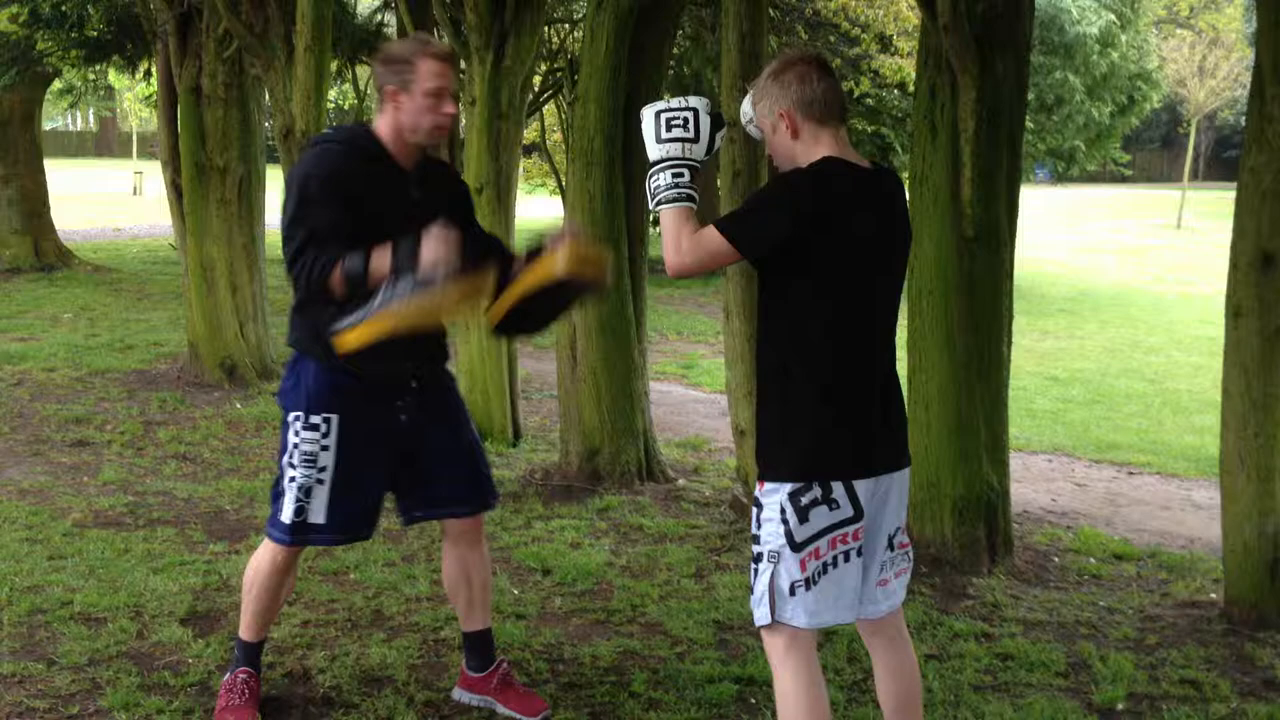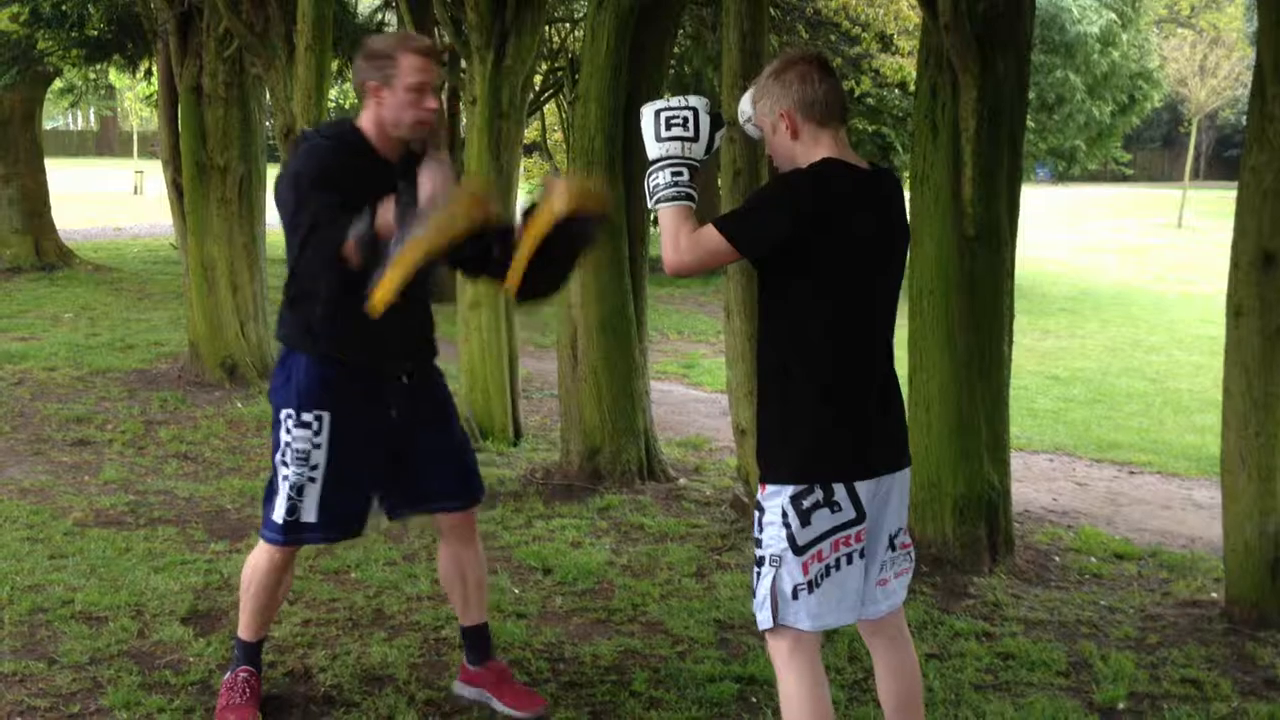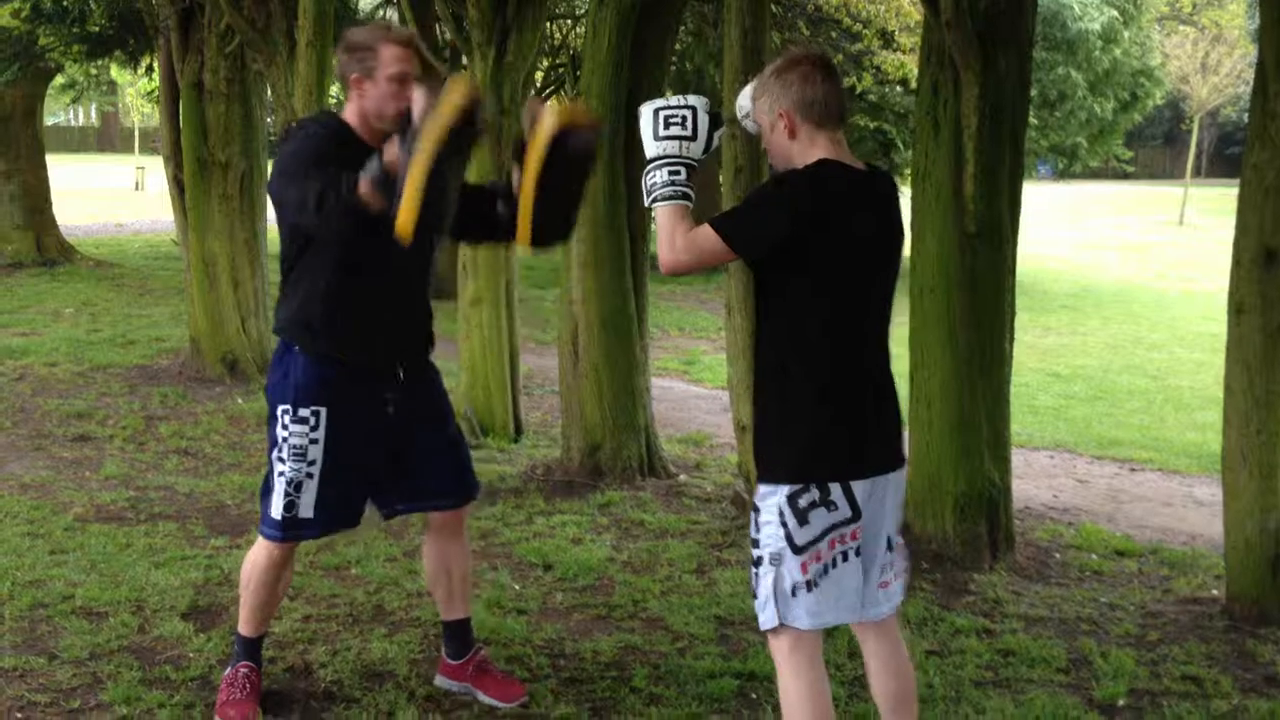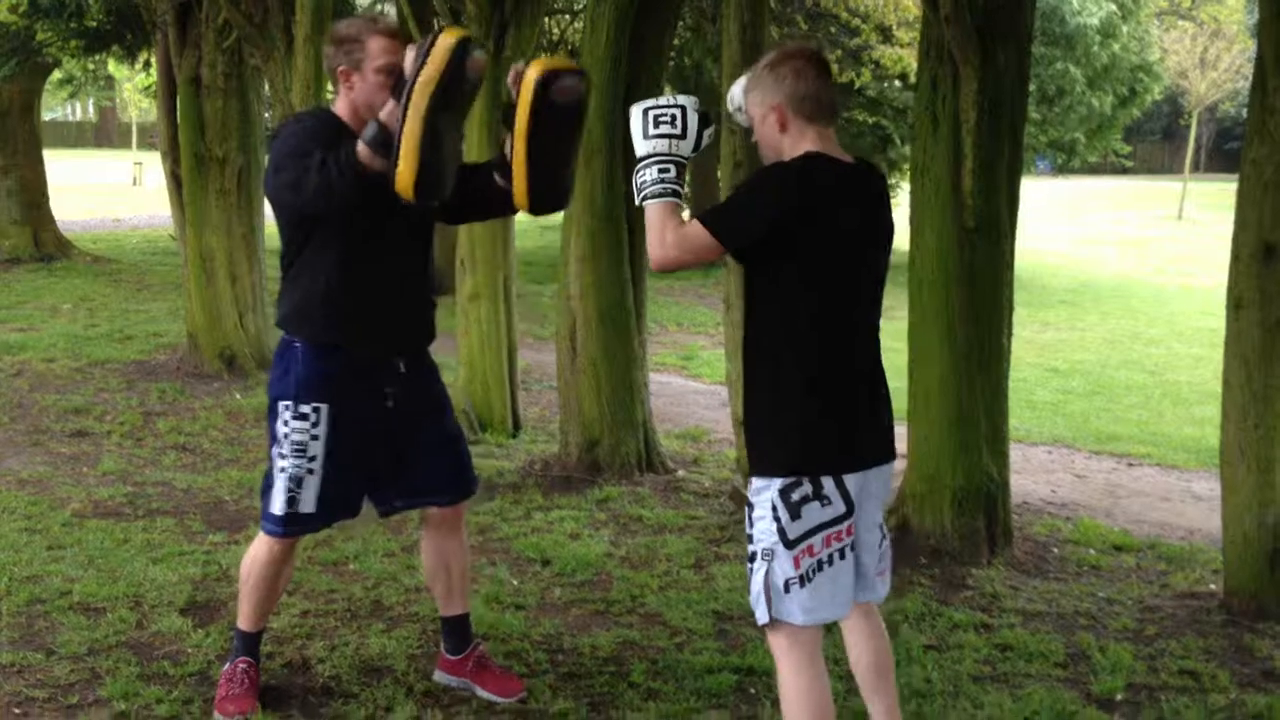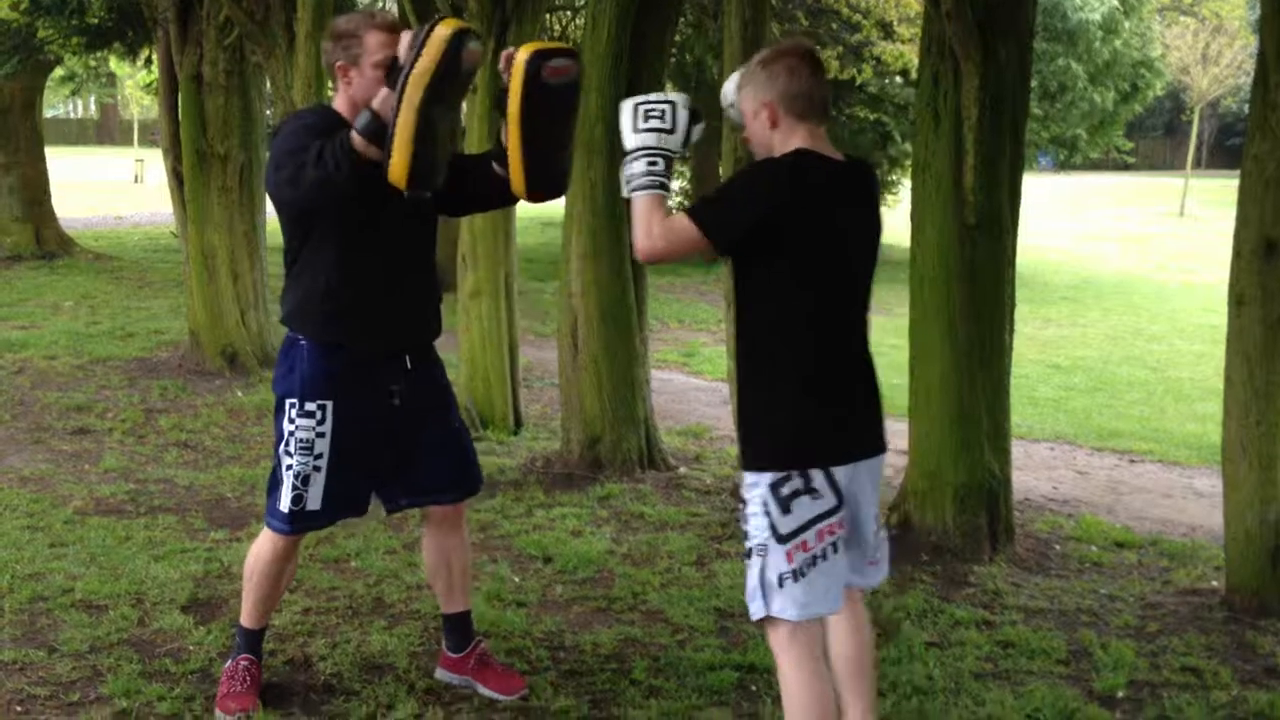
dt=0.1s
person 1, frame 1
left shoulder: (440, 182)
right shoulder: (330, 164)
left elbow: (481, 261)
right elbow: (309, 273)
right wrist: (403, 262)
left hip: (420, 378)
right hip: (335, 379)
left knee: (466, 516)
right knee: (289, 535)
person 1, frame 2
left shoulder: (424, 171)
right shoulder: (319, 159)
left elbow: (483, 251)
right elbow: (315, 259)
right wrist: (406, 211)
left hip: (406, 374)
right hip: (324, 374)
left knee: (458, 512)
right knee: (284, 535)
person 1, frame 3
left shoulder: (419, 159)
right shoulder: (308, 148)
left elbow: (484, 217)
right elbow: (334, 215)
right wrist: (407, 144)
left hip: (403, 369)
right hip: (320, 372)
left knee: (448, 508)
right knee: (284, 530)
left ankle: (460, 659)
person 1, frame 4
right shoulder: (302, 142)
left elbow: (488, 193)
right elbow: (339, 189)
right wrist: (402, 107)
left hip: (404, 363)
right hip: (322, 366)
left knee: (446, 504)
right knee: (285, 525)
left ankle: (458, 654)
right ankle: (242, 663)
person 1, frame 5
right shoulder: (301, 138)
left elbow: (495, 183)
right elbow: (333, 178)
right wrist: (396, 94)
left hip: (409, 359)
right hip: (326, 363)
left knee: (446, 503)
right knee: (289, 522)
left ankle: (460, 651)
right ankle: (244, 659)
person 2, frame 1
left shoulder: (803, 194)
right shoulder: (885, 190)
left elbow: (682, 257)
left wrist: (672, 165)
left hip: (812, 458)
right hip: (880, 451)
left knee: (788, 634)
right knee: (882, 622)
person 2, frame 2
left shoulder: (803, 195)
right shoulder: (882, 191)
left elbow: (680, 256)
left wrist: (671, 164)
left hip: (814, 461)
right hip: (879, 451)
left knee: (791, 637)
right knee: (883, 622)
person 2, frame 3
left shoulder: (797, 197)
right shoulder: (878, 192)
left elbow: (676, 255)
left wrist: (669, 163)
left hip: (809, 460)
right hip: (875, 451)
left knee: (793, 635)
right knee: (876, 620)
person 2, frame 4
left shoulder: (785, 189)
right shoulder: (868, 186)
left elbow: (666, 252)
left wrist: (658, 162)
right wrist: (761, 108)
left hip: (801, 453)
right hip: (864, 443)
left knee: (792, 631)
right knee: (858, 606)
person 2, frame 5
left shoulder: (770, 185)
right shoulder: (858, 183)
left elbow: (651, 242)
left wrist: (646, 153)
left hip: (791, 447)
right hip: (855, 437)
left knee: (789, 629)
right knee: (843, 598)
